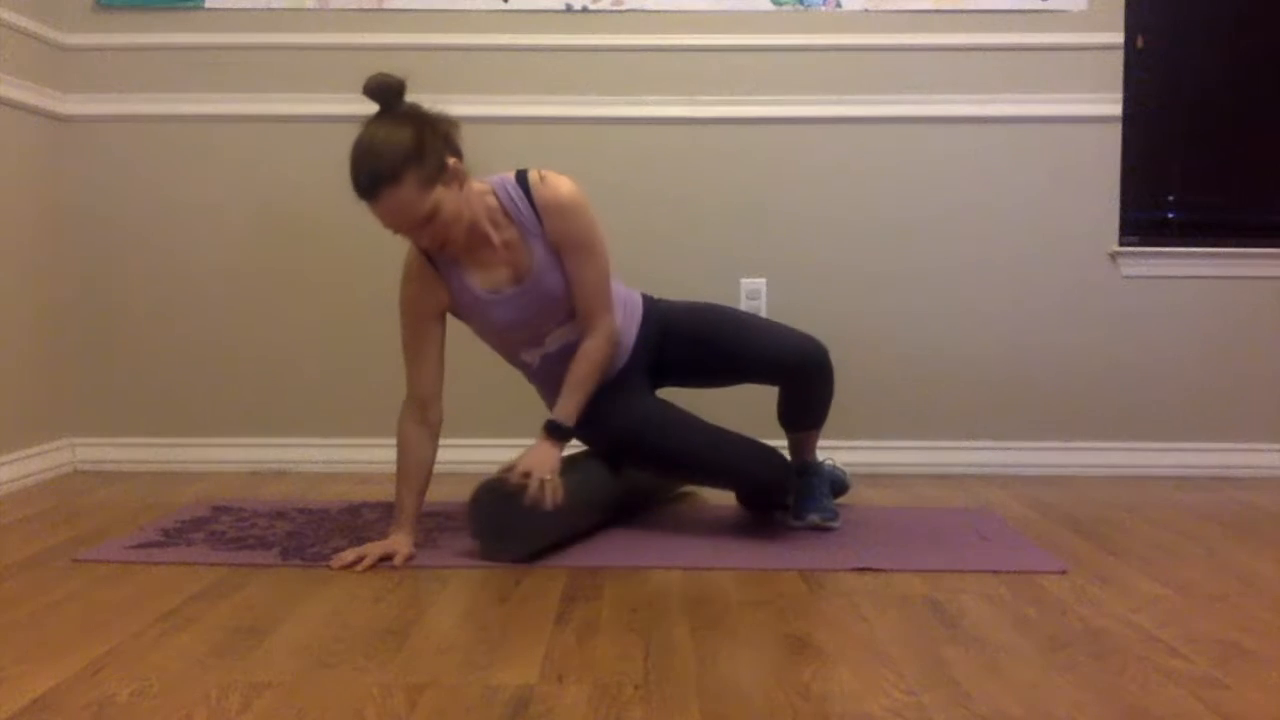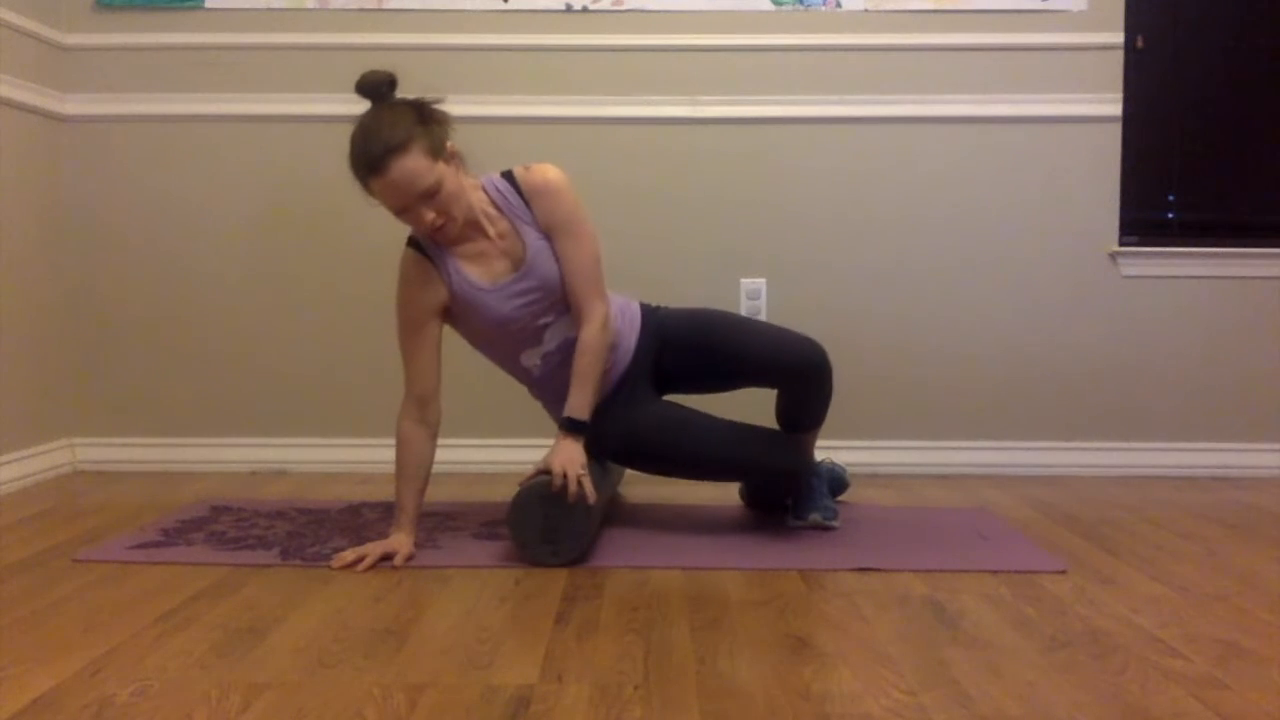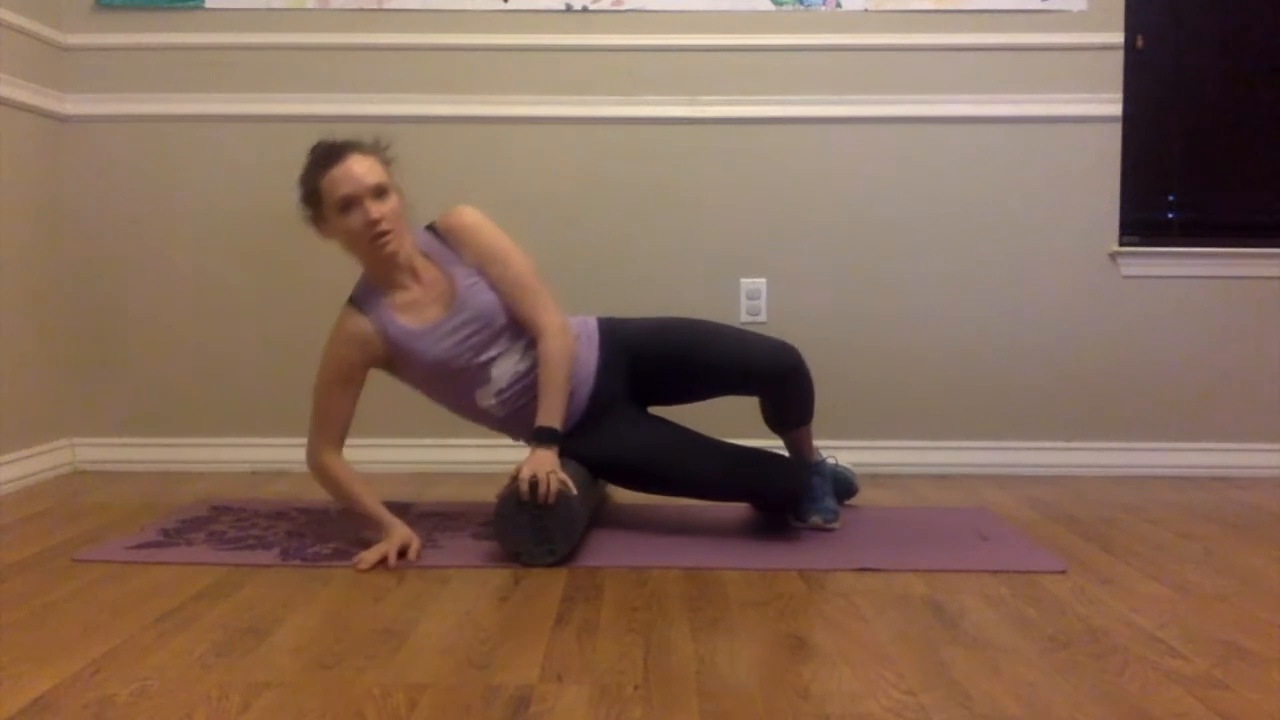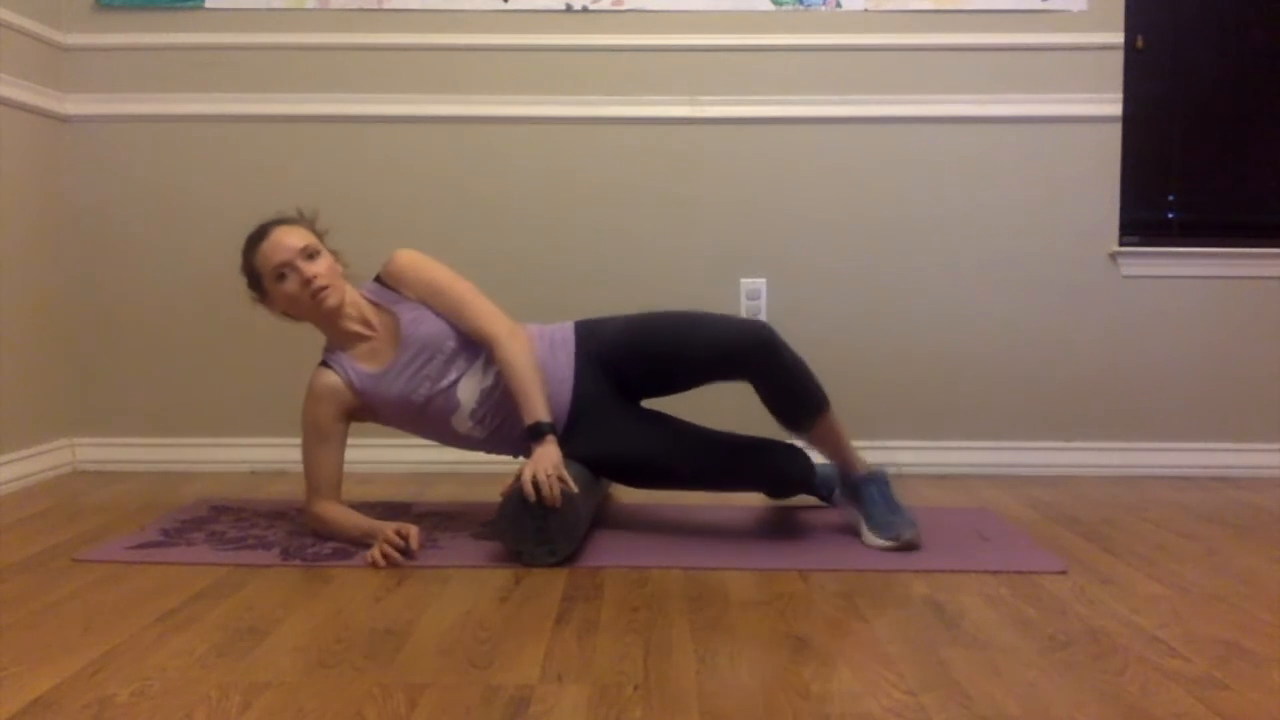
dt=0.7s
person 1, frame 1
left shoulder: (553, 199)
right shoulder: (426, 273)
left elbow: (600, 330)
right elbow: (422, 409)
left wrist: (551, 438)
right wrist: (402, 529)
left hip: (644, 328)
right hip: (599, 399)
left knee: (806, 359)
right knee: (764, 474)
left ankle: (808, 469)
right ankle: (785, 489)
person 1, frame 2
left shoulder: (541, 188)
right shoulder: (423, 273)
left elbow: (595, 315)
right elbow: (420, 409)
left wrist: (570, 434)
right wrist: (403, 528)
left hip: (640, 336)
right hip: (606, 408)
left knee: (806, 361)
right knee: (780, 463)
left ankle: (805, 470)
right ankle: (780, 488)
person 1, frame 3
left shoulder: (459, 230)
right shoulder: (361, 330)
left elbow: (551, 326)
right elbow: (323, 451)
left wrist: (541, 441)
right wrist: (388, 525)
left hip: (604, 354)
right hip: (580, 431)
left knee: (780, 364)
right knee: (775, 485)
left ankle: (810, 465)
right ankle: (803, 488)
person 1, frame 4
left shoulder: (402, 272)
right shoulder: (331, 388)
left elbow: (504, 335)
right elbow: (320, 504)
left wrist: (538, 436)
right wrist: (377, 531)
left hip: (589, 355)
right hip: (576, 433)
left knee: (750, 341)
right knee: (779, 469)
left ankle: (857, 477)
right ankle: (823, 480)
